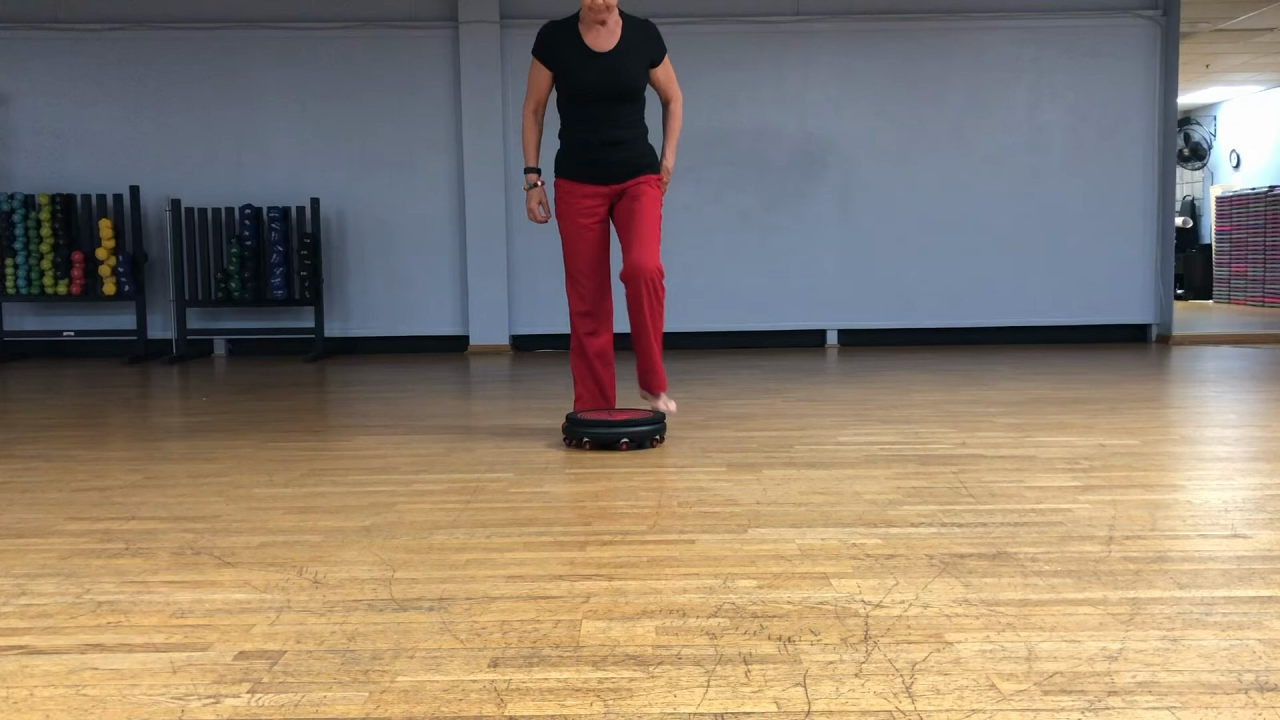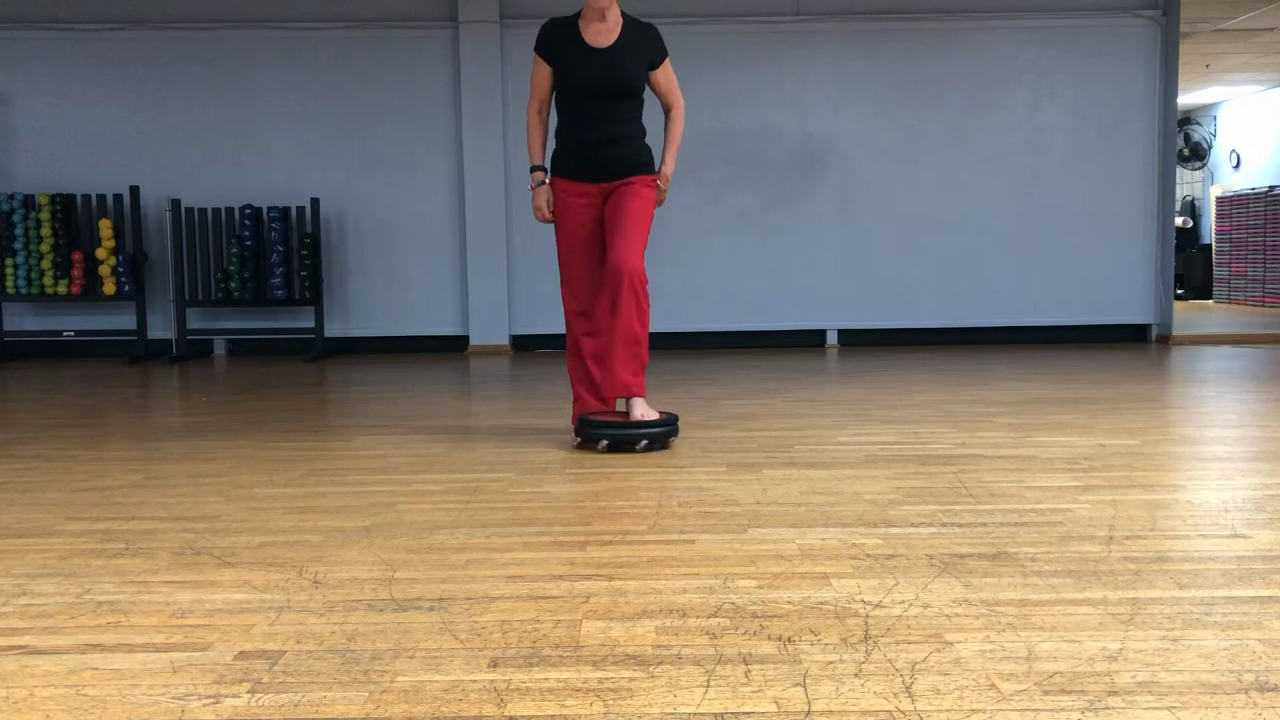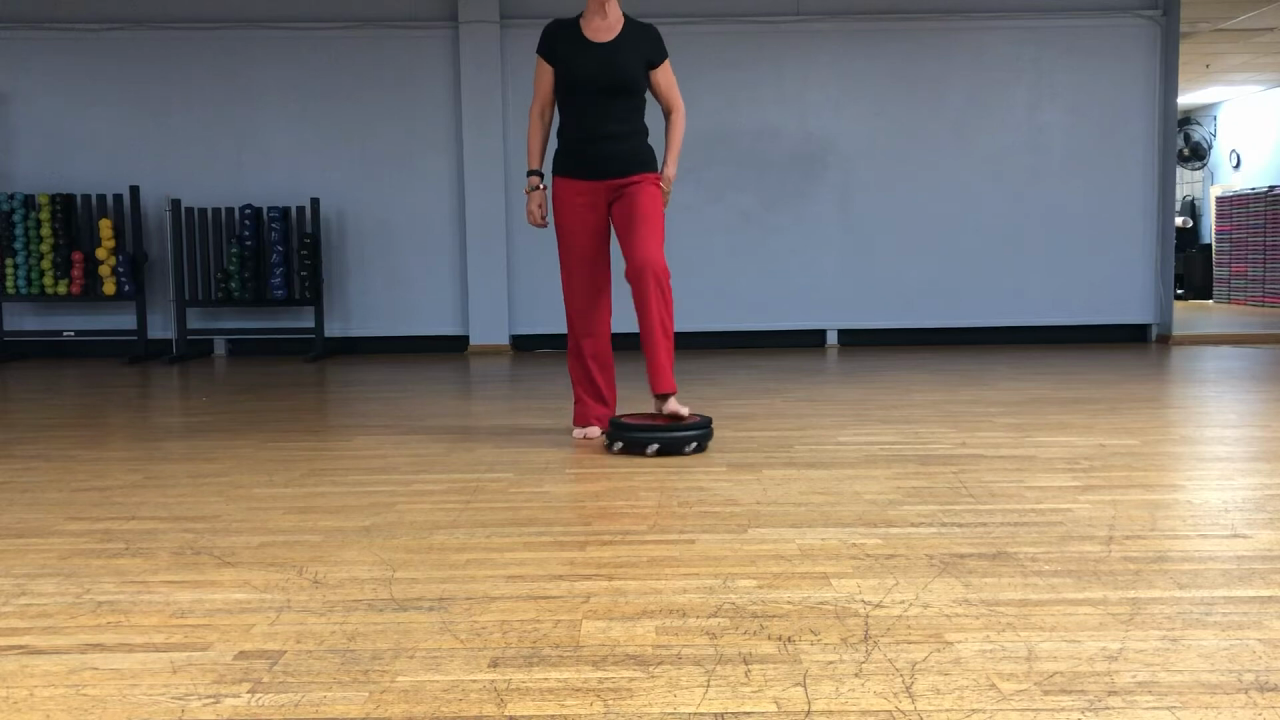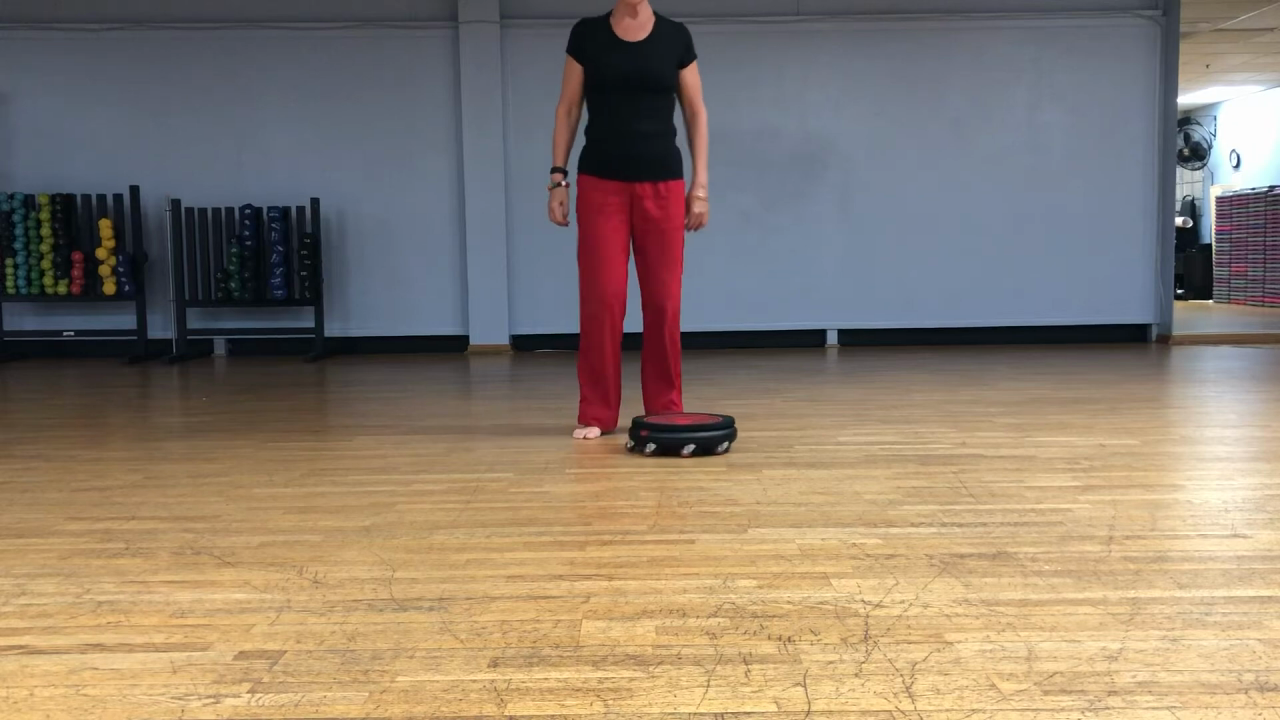
dt=0.4s
person 1, frame 1
left shoulder: (645, 35)
right shoulder: (554, 38)
left elbow: (673, 99)
right elbow: (533, 110)
left wrist: (668, 159)
right wrist: (532, 176)
left hip: (638, 178)
right hip: (577, 184)
left knee: (643, 269)
right knee: (587, 298)
left ankle: (653, 384)
right ankle: (593, 410)
person 1, frame 2
left shoulder: (645, 37)
right shoulder: (554, 35)
left elbow: (674, 106)
right elbow: (537, 110)
left wrist: (667, 167)
right wrist: (538, 176)
left hip: (632, 178)
right hip: (573, 183)
left knee: (625, 268)
right knee: (581, 296)
left ankle: (633, 394)
right ankle: (591, 411)
person 1, frame 3
left shoulder: (645, 37)
right shoulder: (557, 36)
left elbow: (674, 109)
right elbow: (541, 112)
left wrist: (669, 170)
right wrist: (534, 178)
left hip: (636, 177)
right hip: (575, 183)
left knee: (649, 267)
right knee: (584, 296)
left ankle: (665, 392)
right ankle: (592, 412)
person 1, frame 4
left shoulder: (675, 36)
left elbow: (696, 114)
right elbow: (567, 110)
left wrist: (700, 184)
right wrist: (557, 177)
left hip: (661, 183)
right hip: (600, 182)
left knee: (662, 298)
right knee: (602, 296)
left ankle: (665, 410)
right ankle: (597, 412)
